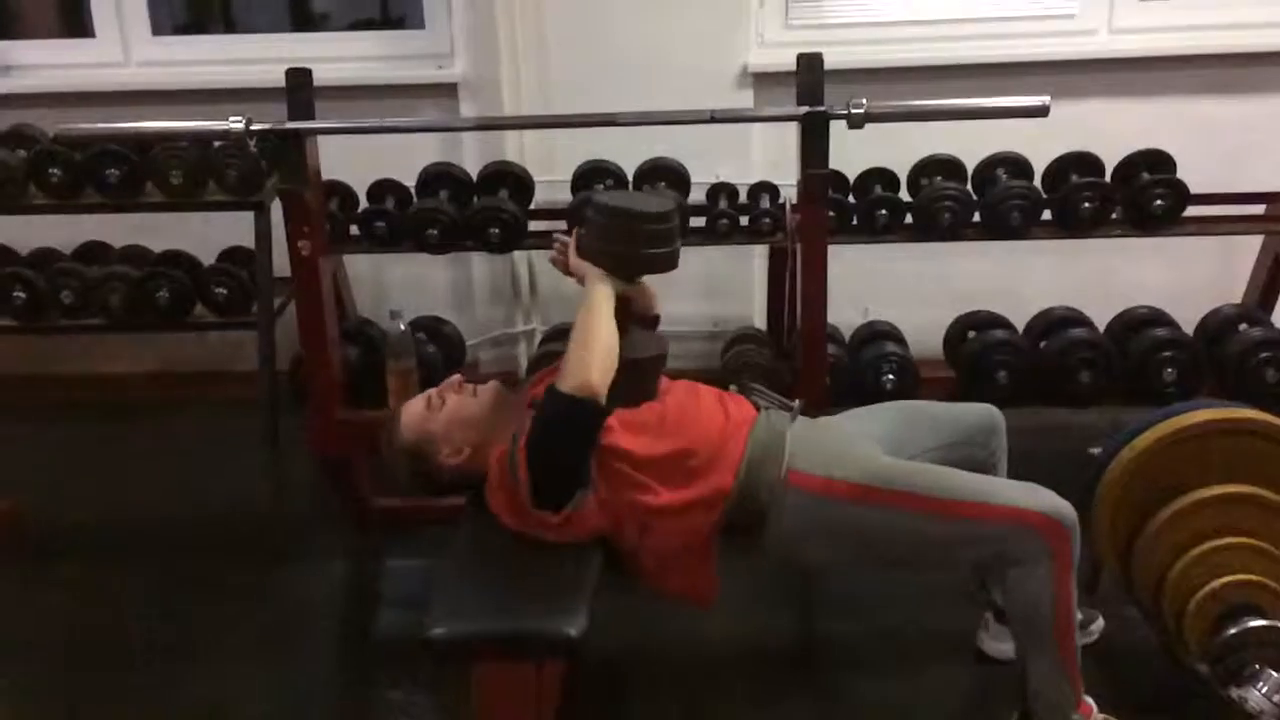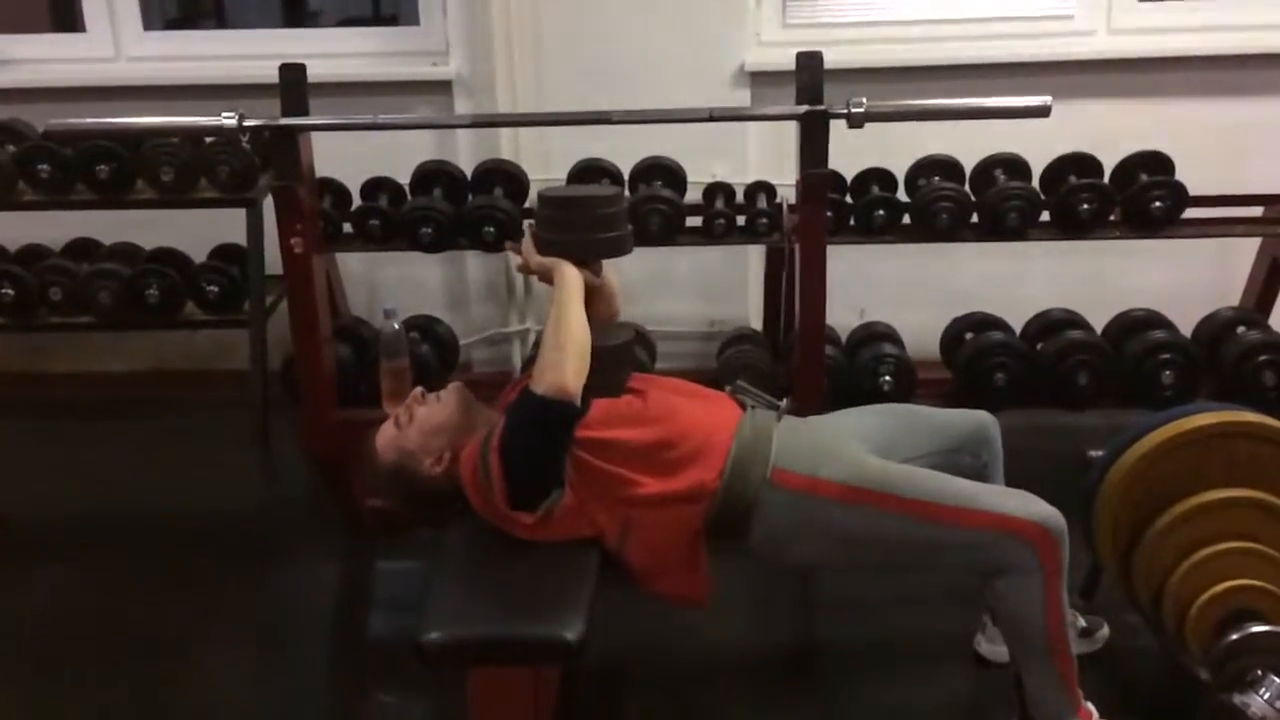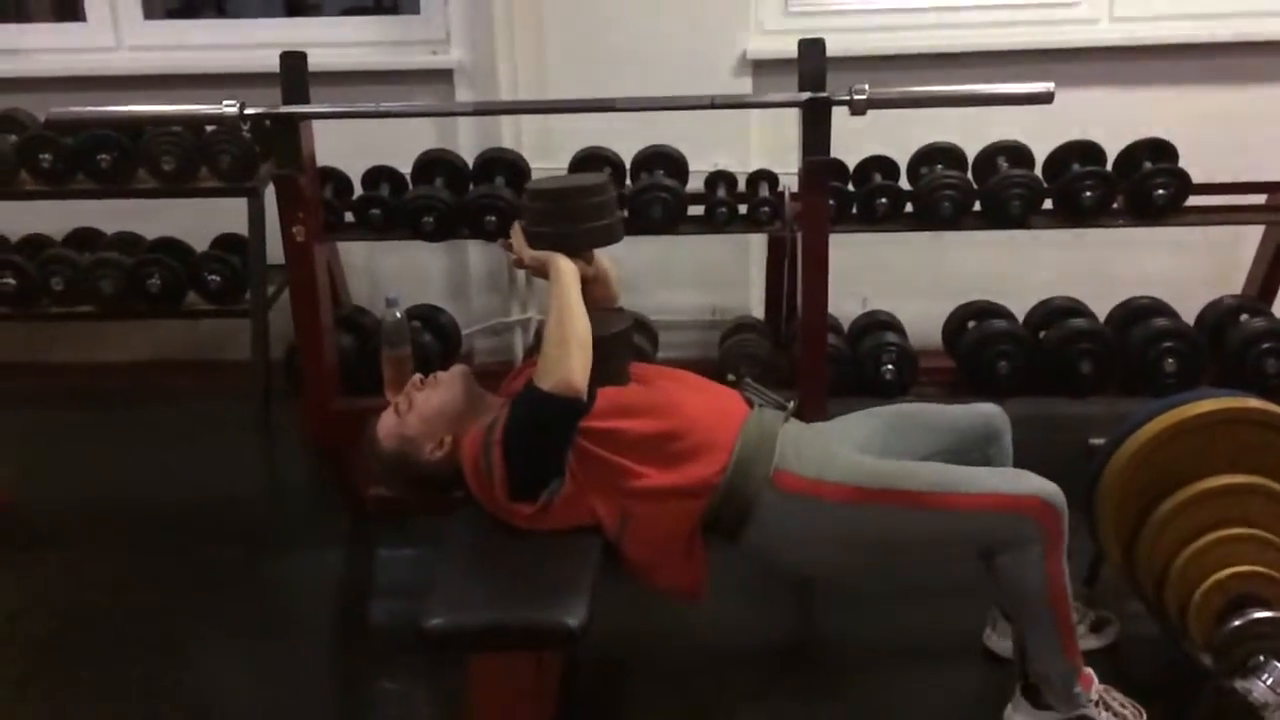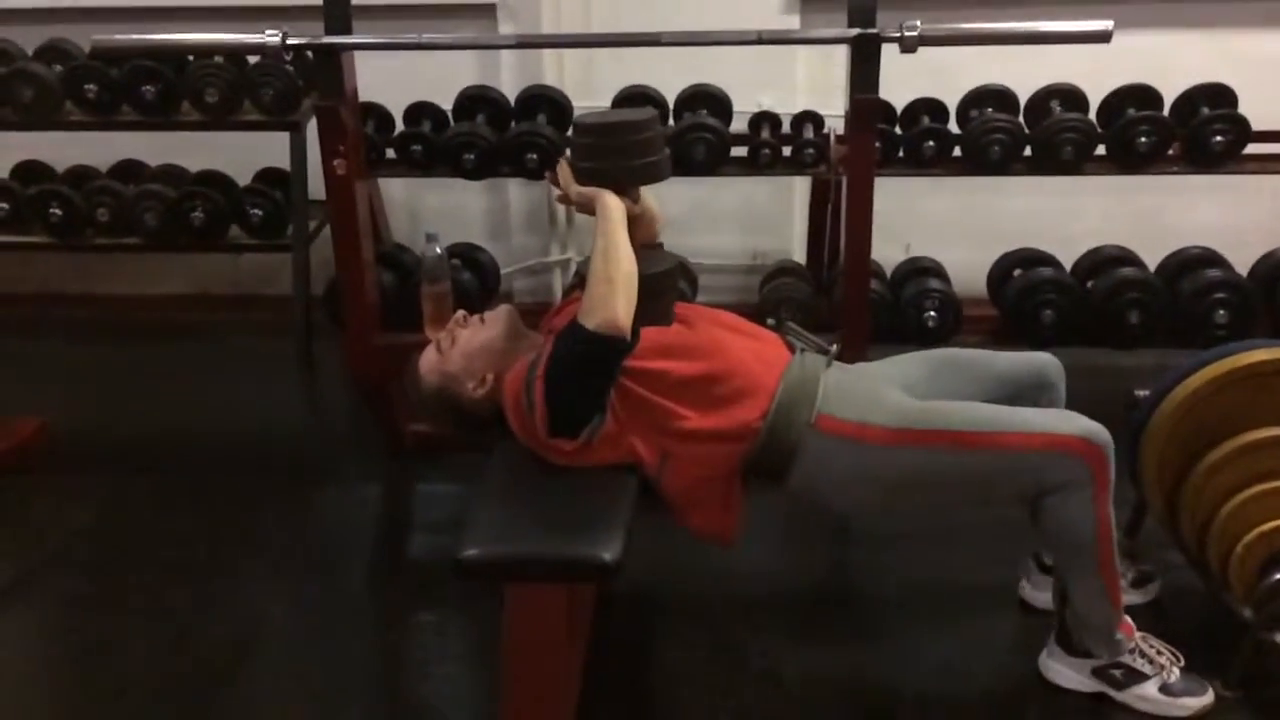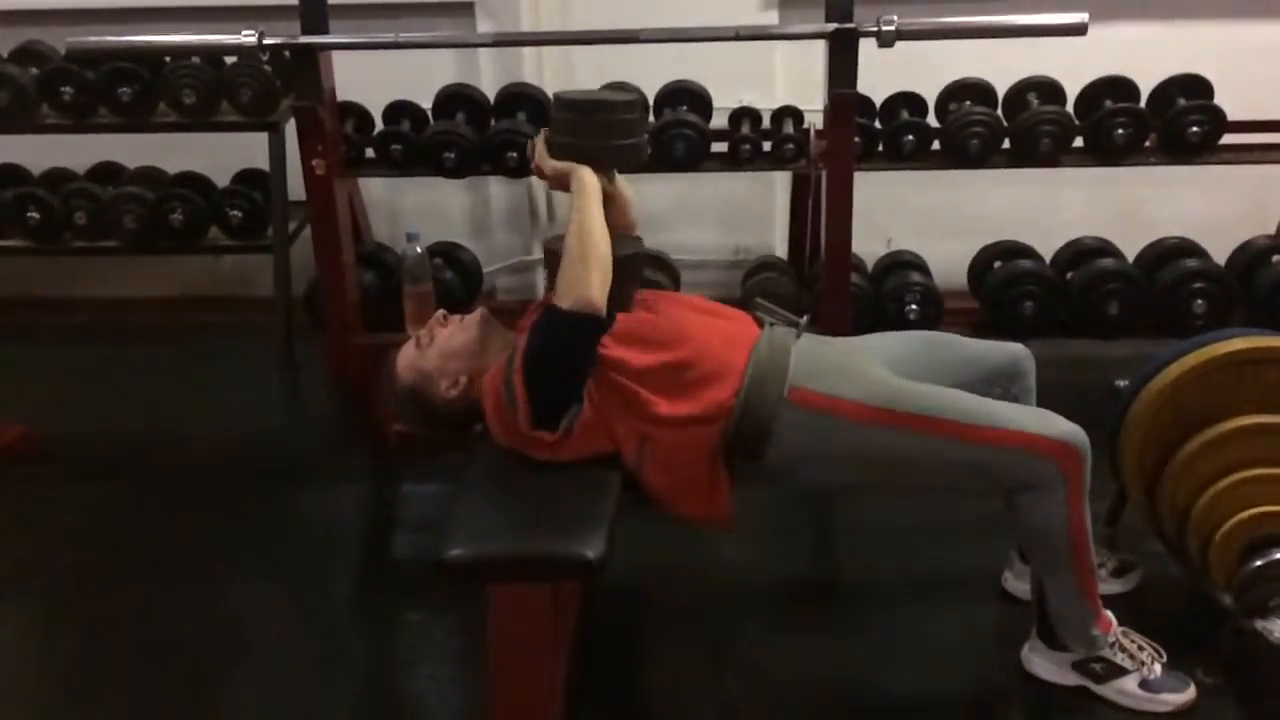
dt=1s
person 1, frame 1
left shoulder: (532, 410)
right shoulder: (524, 472)
left elbow: (634, 334)
right elbow: (583, 391)
left wrist: (616, 277)
right wrist: (597, 285)
left hip: (780, 434)
right hip: (784, 487)
left knee: (981, 426)
right knee: (1047, 523)
left ankle: (1014, 608)
person 1, frame 2
left shoulder: (508, 415)
right shoulder: (500, 468)
left elbow: (603, 342)
right elbow: (559, 390)
left wrist: (586, 274)
right wrist: (563, 275)
left hip: (769, 434)
right hip: (771, 487)
left knee: (974, 434)
right knee: (1036, 531)
left ankle: (1020, 616)
person 1, frame 3
left shoulder: (508, 400)
right shoulder: (500, 456)
left elbow: (601, 325)
right elbow: (566, 387)
left wrist: (580, 262)
right wrist: (557, 269)
left hip: (778, 438)
right hip: (773, 492)
left knee: (982, 428)
right knee: (1035, 505)
left ankle: (1024, 612)
person 1, frame 4
left shoulder: (552, 333)
right shoulder: (543, 394)
left elbow: (646, 251)
right elbow: (610, 330)
left wrist: (619, 195)
right wrist: (605, 208)
left hip: (817, 378)
right hip: (815, 433)
left knee: (1038, 375)
right knee: (1081, 448)
left ankle: (1069, 566)
right ankle: (1093, 644)
person 1, frame 5
left shoulder: (529, 333)
right shoulder: (521, 394)
left elbow: (616, 242)
right elbow: (586, 309)
left wrist: (593, 174)
right wrist: (581, 181)
left hip: (790, 352)
right hip: (788, 406)
left knee: (1008, 366)
right knee: (1058, 448)
left ankle: (1046, 556)
right ankle: (1073, 640)
